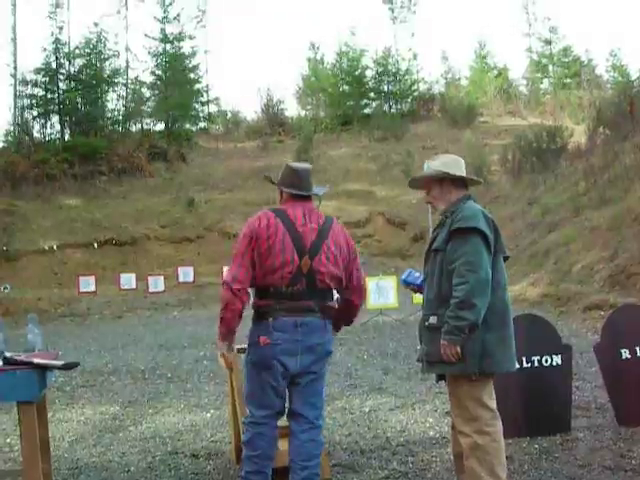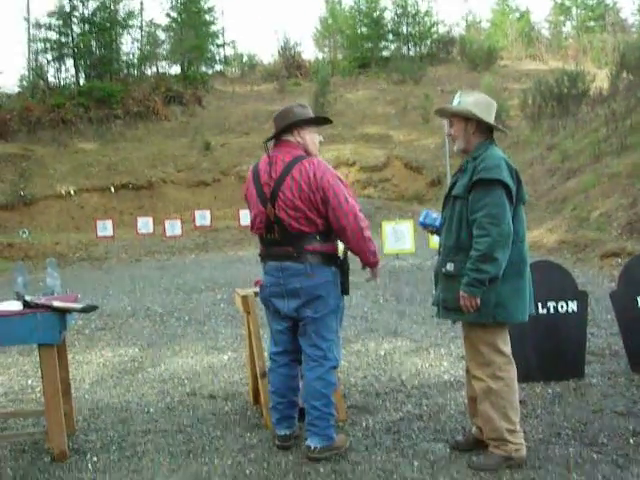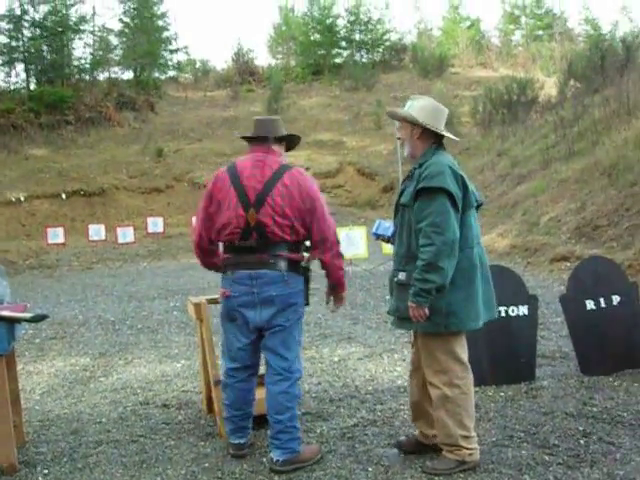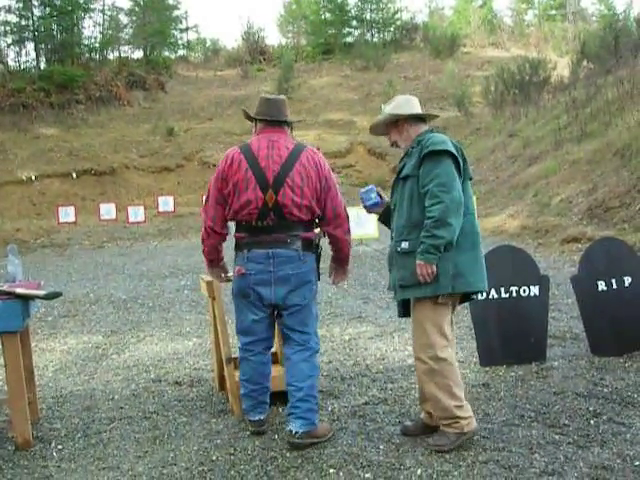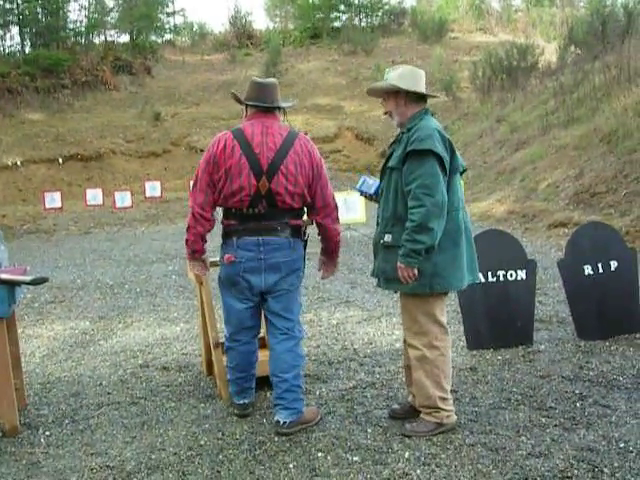
dt=1s
person 1, frame 1
left shoulder: (468, 218)
right shoulder: (458, 219)
left elbow: (473, 282)
left wrist: (454, 333)
right wrist: (425, 286)
left hip: (468, 343)
right hip: (462, 341)
left knee: (477, 421)
right knee: (464, 420)
person 1, frame 2
left shoulder: (490, 165)
right shoulder: (478, 163)
left elbow: (493, 234)
left wrist: (473, 284)
right wrist: (443, 227)
left hip: (484, 290)
right hip: (474, 286)
left knee: (491, 366)
right knee: (478, 364)
left ankle: (506, 444)
right ankle: (484, 431)
person 1, frame 3
left shoulder: (436, 173)
right shoulder: (432, 169)
left elbow: (440, 242)
left wrist: (421, 294)
right wrist: (397, 236)
left hip: (441, 295)
right hip: (435, 293)
left knee: (446, 373)
right knee: (423, 367)
left ankle: (461, 449)
right ankle: (427, 432)
person 1, frame 4
left shoulder: (435, 148)
right shoulder: (419, 156)
left elbow: (446, 205)
left wrist: (429, 254)
right wrist: (386, 211)
left hip: (436, 268)
right hip: (421, 268)
left knee: (432, 347)
right knee: (427, 346)
left ankle: (458, 420)
right ankle: (435, 415)
person 1, frame 5
left shoulder: (424, 138)
right shoulder: (416, 134)
left elbow: (429, 205)
left wrist: (410, 255)
right wrist: (383, 197)
left hip: (423, 260)
right hip: (416, 256)
left knee: (426, 335)
right knee: (414, 333)
left ankle: (438, 411)
right ankle: (420, 399)
person 2, frame 1
left shoulder: (261, 224)
right shoulder: (336, 230)
left elbow: (236, 284)
right elbow: (356, 290)
left wrist: (226, 331)
right wrist: (336, 323)
left hip: (271, 332)
right hip: (317, 333)
left knee: (261, 417)
right knee: (308, 419)
person 2, frame 2
left shoulder: (255, 174)
right shoulder: (315, 170)
right elbow: (352, 223)
right wrist: (370, 259)
left hip: (273, 274)
right hip: (314, 275)
left knee: (282, 355)
right knee: (320, 359)
left ankle: (283, 429)
right ankle: (320, 439)
person 2, frame 3
left shoulder: (222, 178)
right shoulder: (297, 179)
left elbow: (202, 240)
right elbow: (325, 239)
left wrist: (224, 266)
right wrist: (337, 284)
left hip: (236, 284)
right hip: (281, 284)
left knee: (238, 366)
right knee: (283, 369)
left ankle: (238, 439)
right ankle: (284, 450)
person 2, frame 4
left shoulder: (233, 159)
right shoulder: (311, 158)
left elbow: (213, 219)
right elbow: (336, 218)
left wrist: (213, 260)
right wrist: (341, 260)
left hip: (250, 262)
right hip: (296, 261)
left knee: (253, 344)
right knee: (302, 344)
left ankle: (256, 415)
right ankle: (303, 424)
person 2, frame 5
left shoulder: (222, 144)
right shoulder: (302, 145)
left elbow: (200, 206)
right elbow: (325, 207)
left wrist: (195, 252)
right wrist: (331, 251)
left hip: (238, 250)
right hip: (284, 249)
left knee: (240, 332)
right knee: (286, 333)
left ankle: (242, 398)
right ankle: (289, 412)
